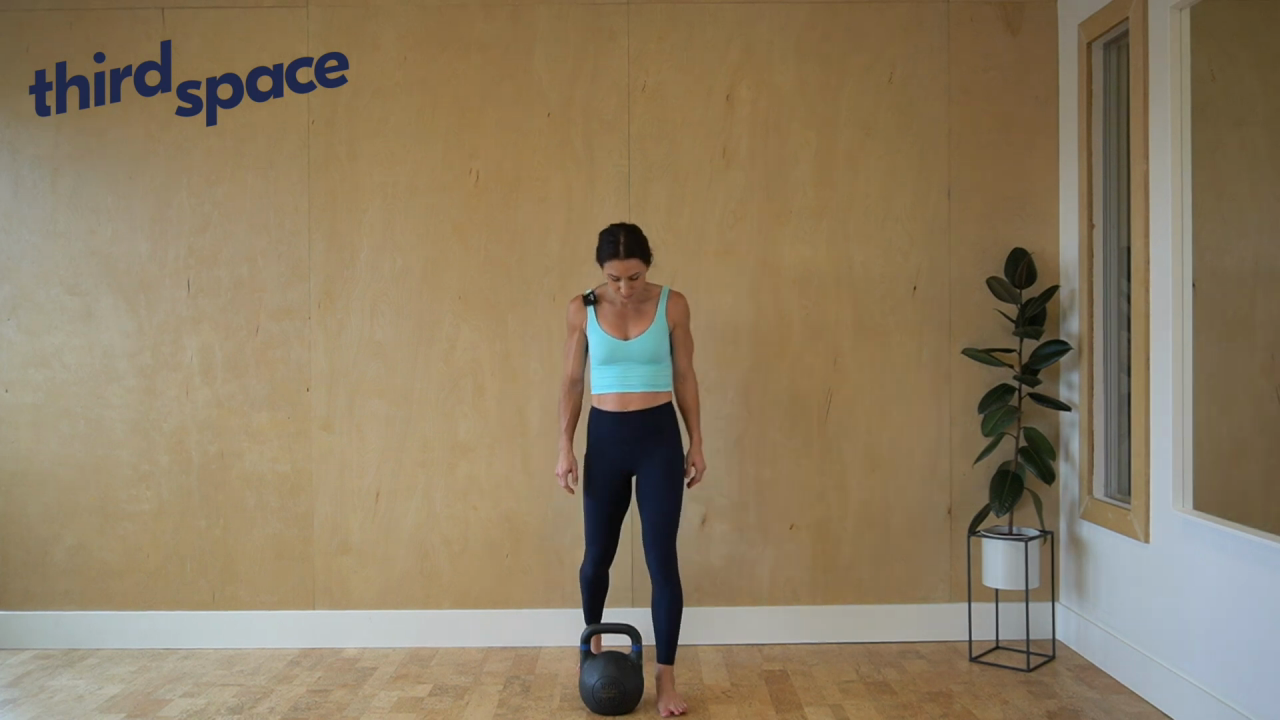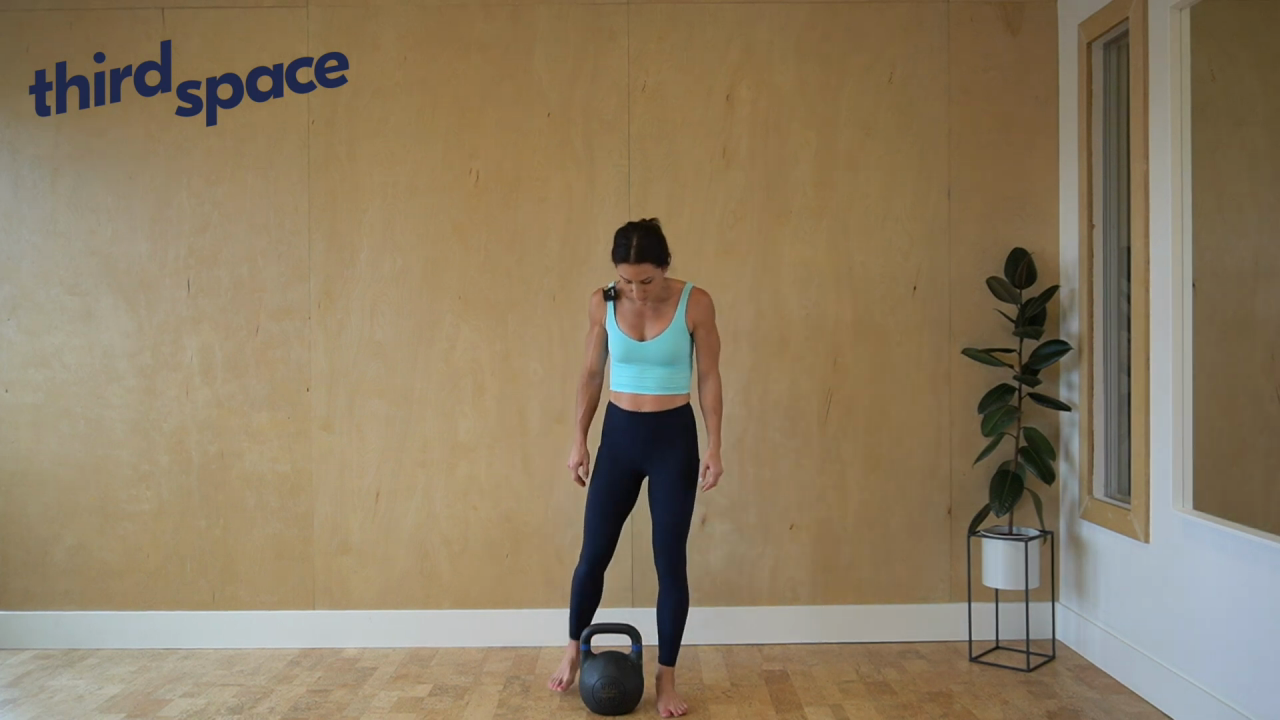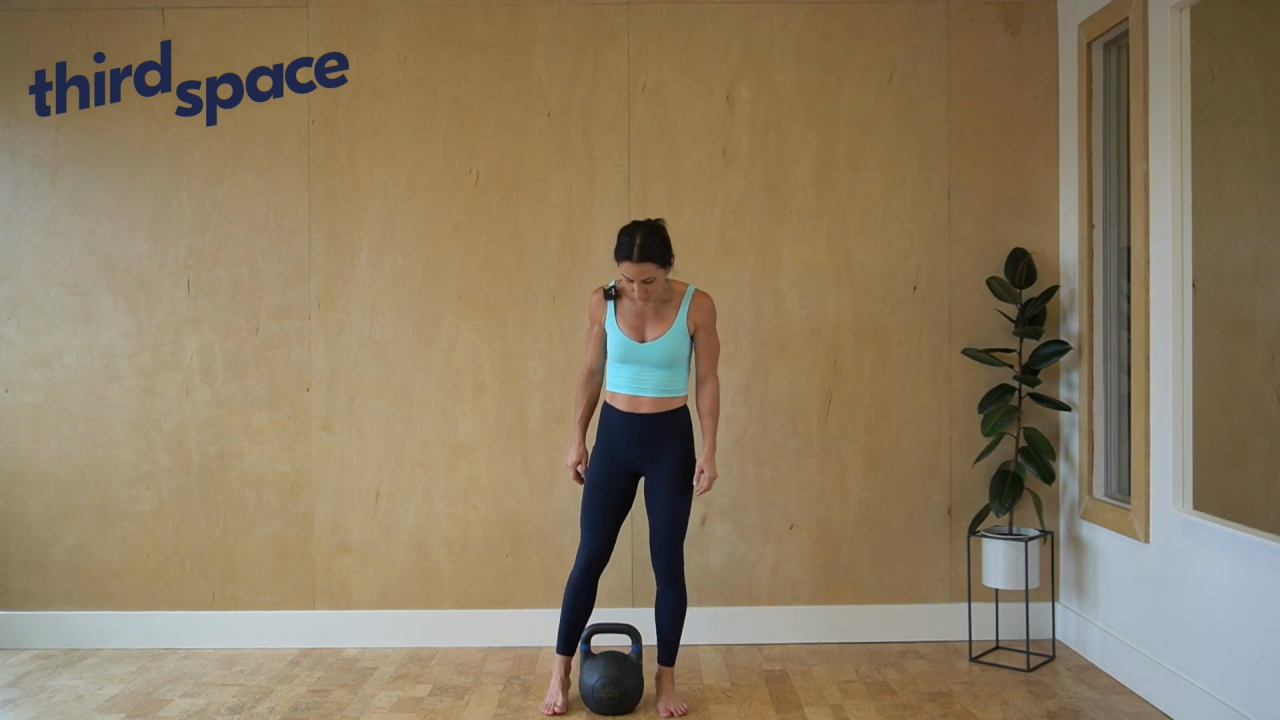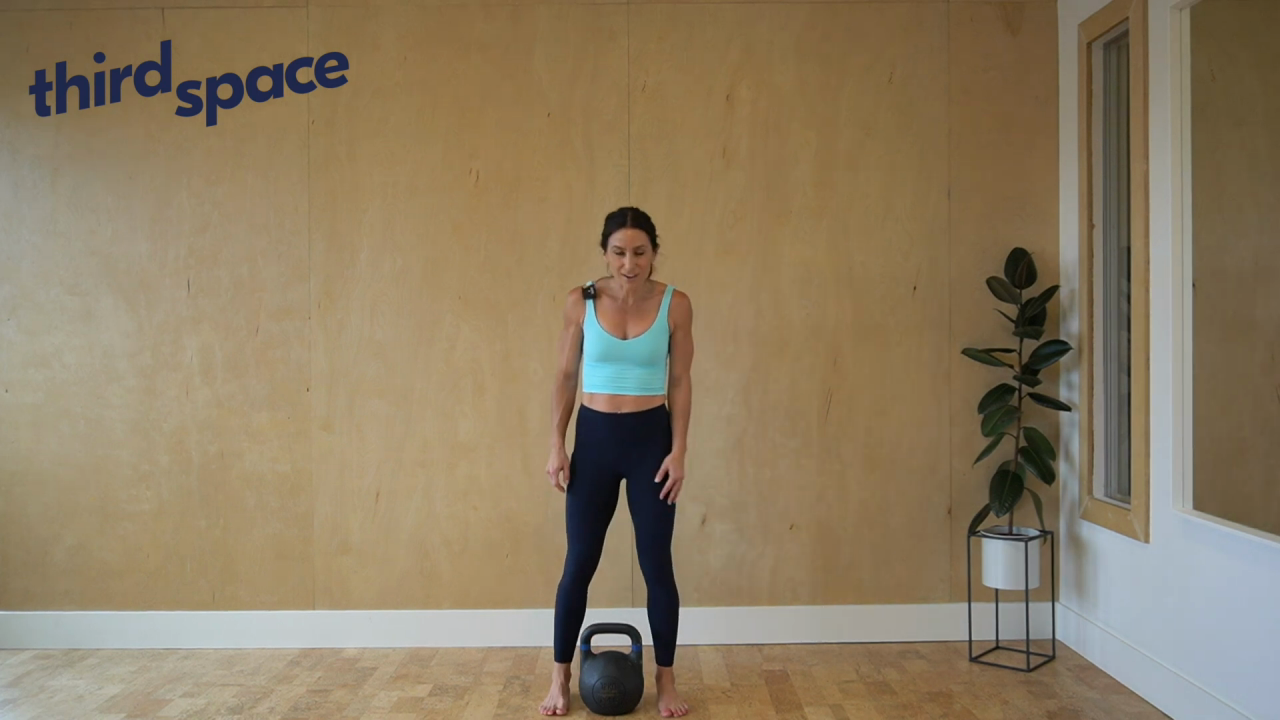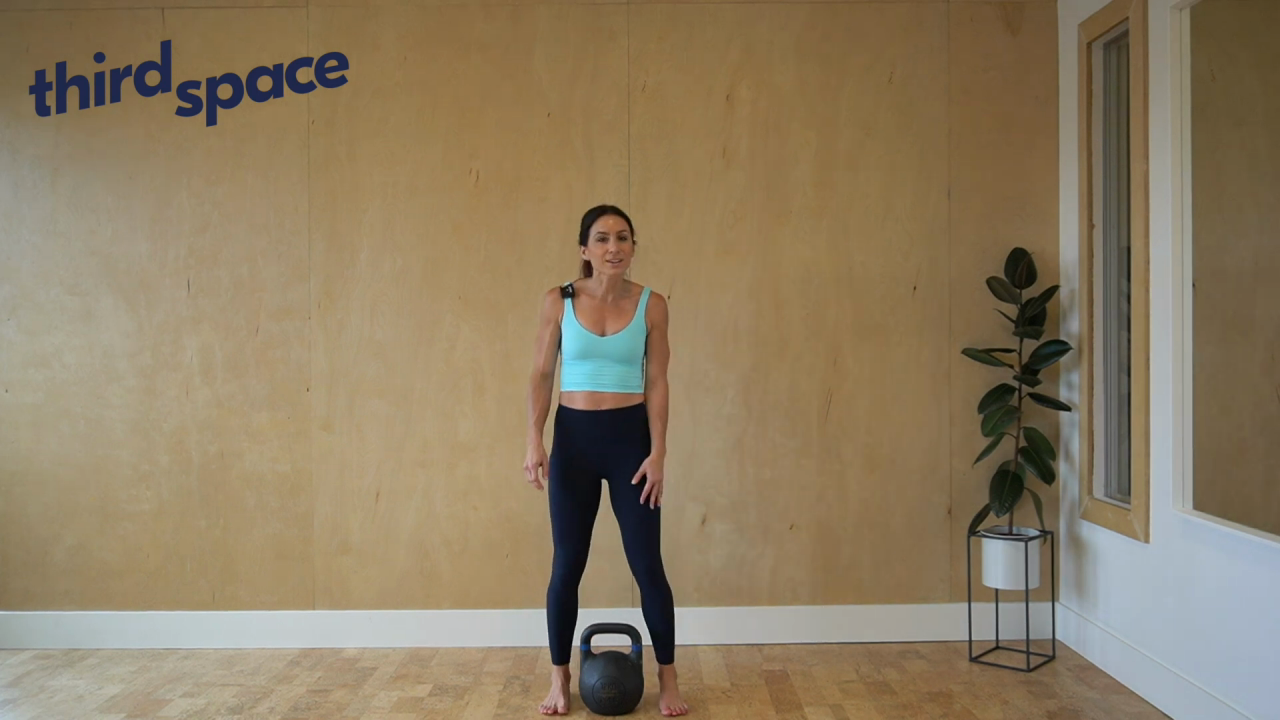
dt=0.3s
person 1, frame 1
left shoulder: (672, 304)
right shoulder: (582, 308)
left elbow: (684, 376)
right elbow: (572, 380)
left wrist: (696, 442)
right wrist: (565, 447)
left hip: (659, 436)
right hip: (605, 436)
left knee: (662, 558)
right knee: (598, 553)
left ankle: (666, 676)
right ankle: (594, 639)
person 1, frame 2
left shoulder: (695, 303)
right shoulder: (602, 302)
left elbow: (709, 378)
right elbow: (591, 373)
left wrist: (713, 447)
right wrist: (578, 440)
left hip: (673, 438)
right hip: (619, 435)
left knee: (670, 561)
right knee: (594, 554)
left ankle: (666, 678)
right ankle: (574, 649)
person 1, frame 3
left shoulder: (697, 305)
right shoulder: (602, 301)
left elbow: (707, 382)
right elbow: (591, 372)
left wrist: (708, 452)
right wrist: (577, 439)
left hip: (670, 440)
right hip: (614, 437)
left knee: (668, 563)
right knee: (589, 557)
left ankle: (666, 679)
right ankle: (561, 671)
person 1, frame 4
left shoulder: (675, 304)
right shoulder: (581, 301)
left elbow: (680, 382)
right elbow: (565, 376)
left wrist: (679, 450)
right wrist: (556, 446)
left hip: (650, 439)
right hip: (594, 438)
left knee: (656, 565)
right knee: (579, 564)
left ankle: (666, 679)
right ankle: (560, 677)
person 1, frame 5
left shoulder: (651, 305)
right shoulder: (558, 301)
left elbow: (656, 383)
right elbow: (541, 376)
left wrist: (657, 452)
right wrist: (534, 441)
left hip: (630, 437)
right hip: (573, 436)
left knee: (647, 563)
right knee: (567, 565)
left ankle: (667, 678)
right ankle: (560, 678)
